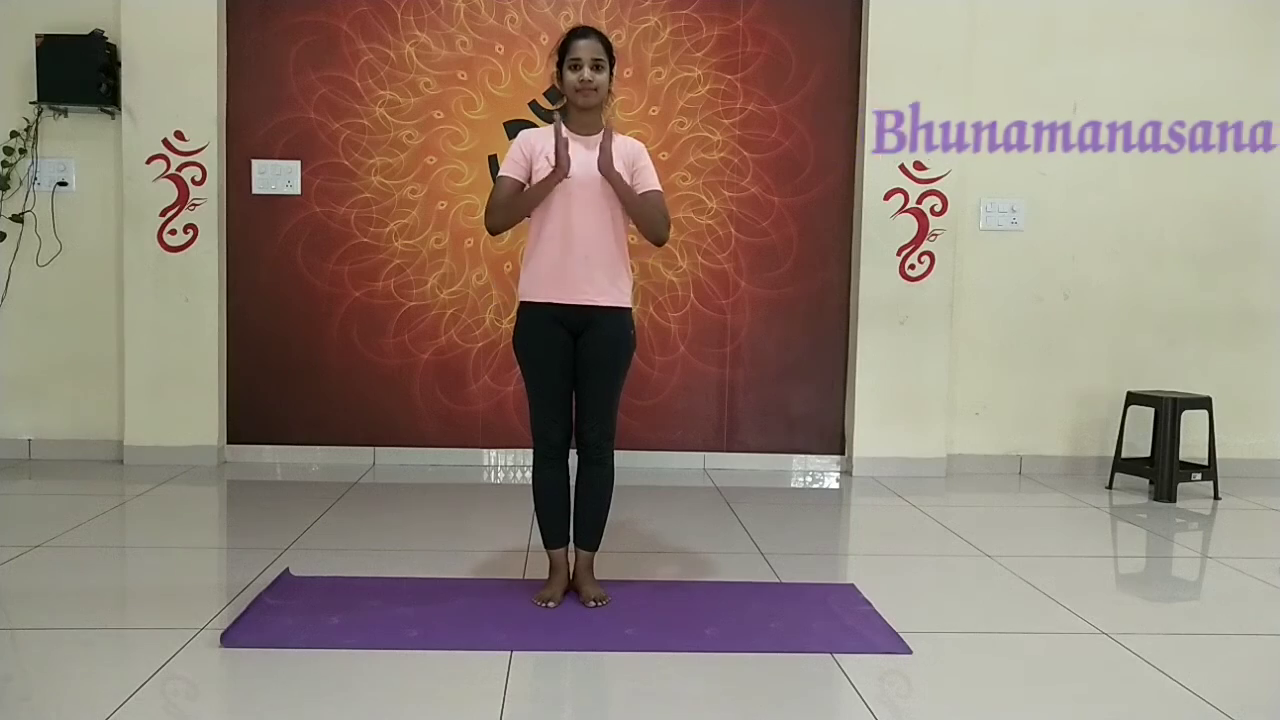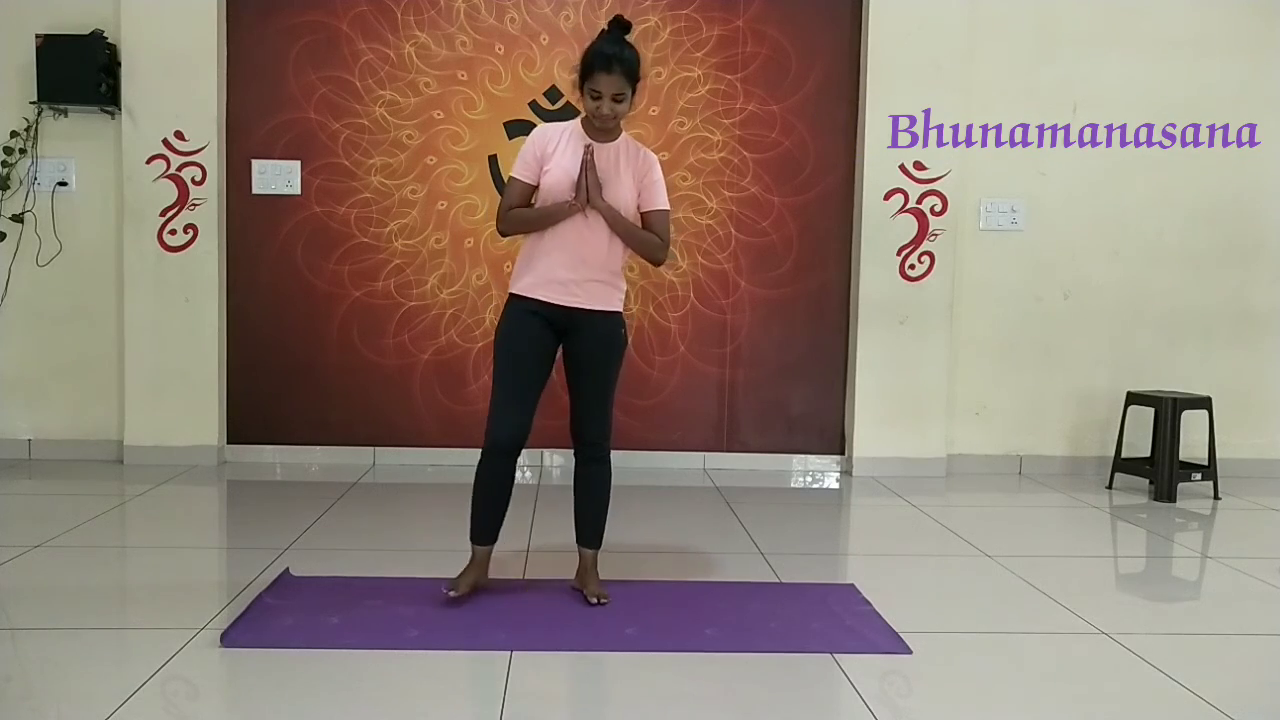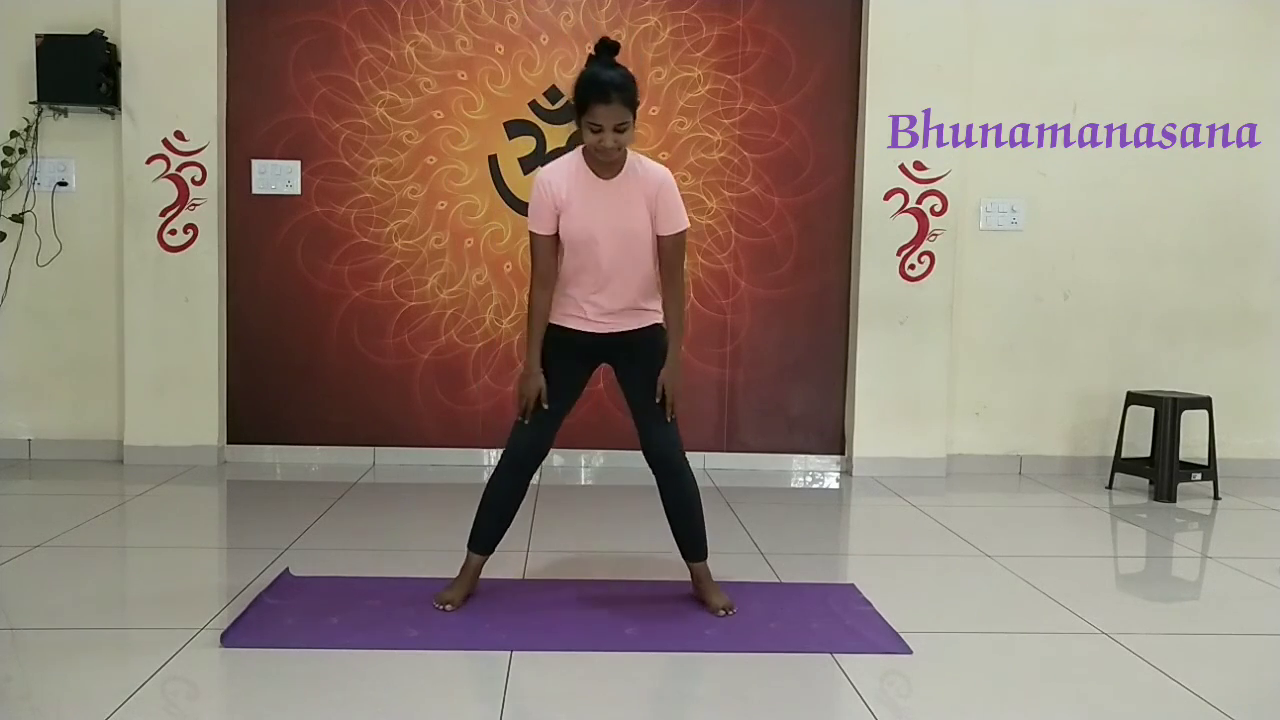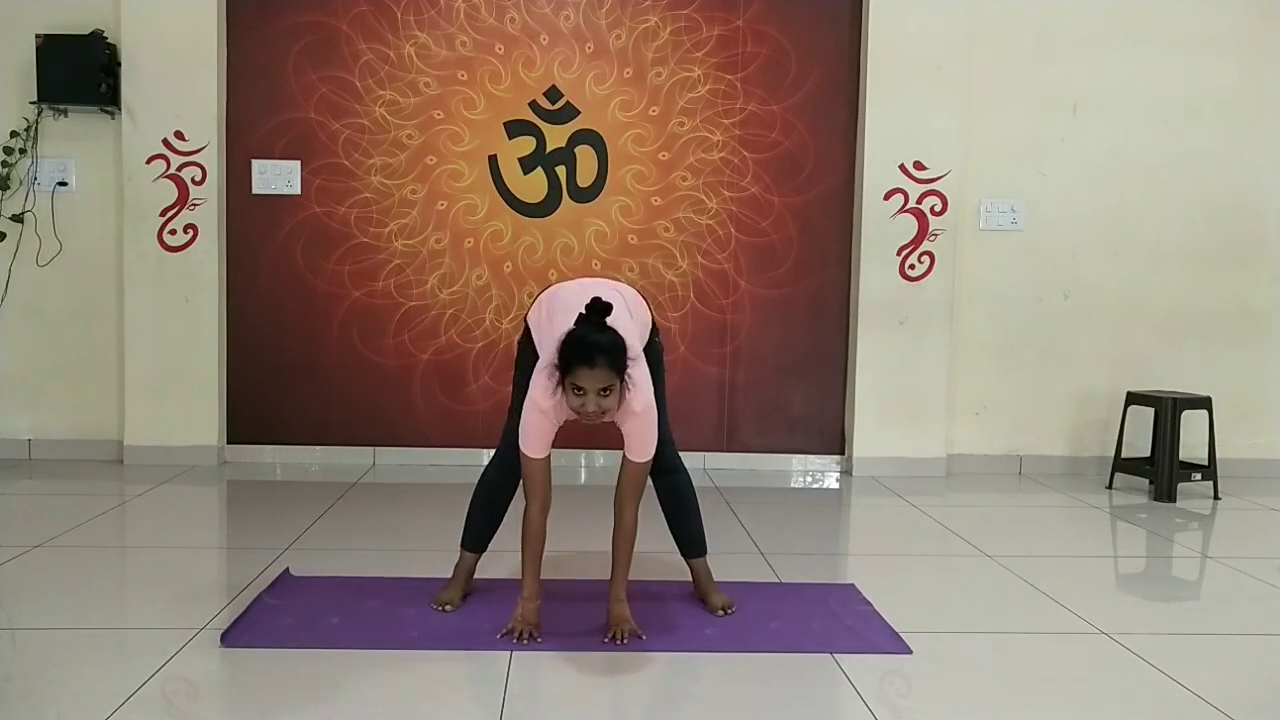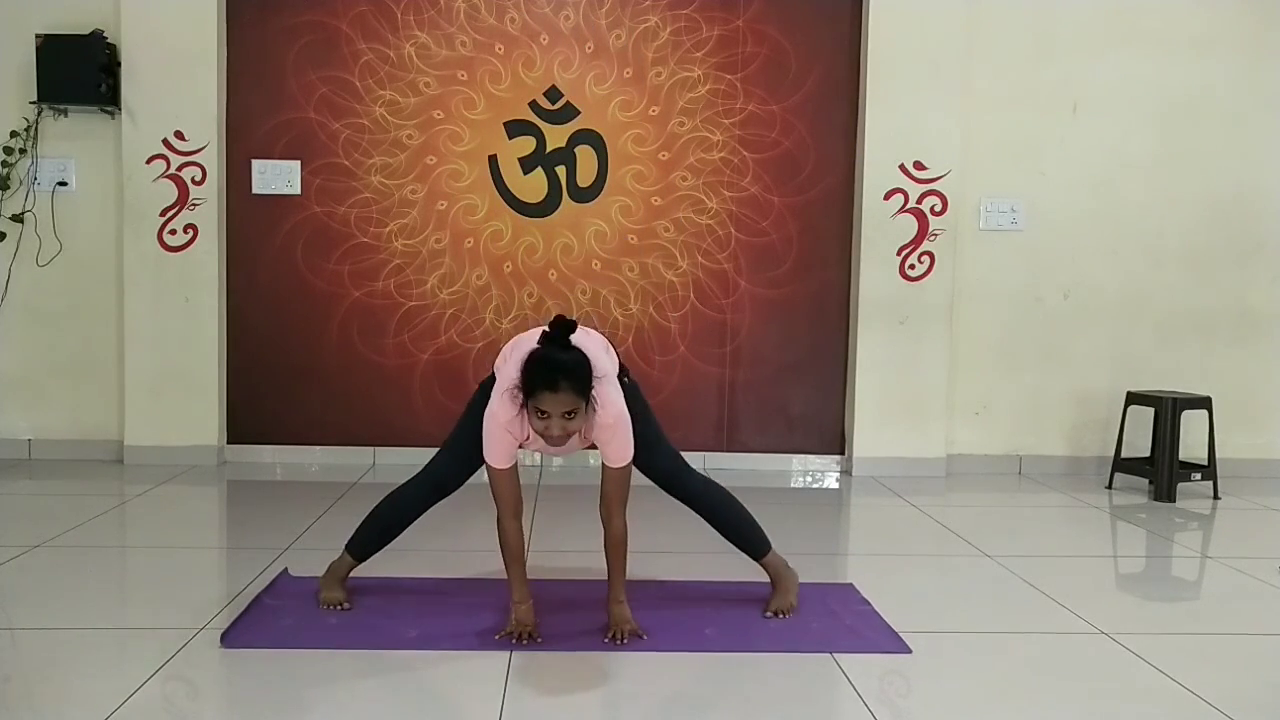
dt=1s
person 1, frame 1
left shoulder: (631, 152)
right shoulder: (531, 143)
left elbow: (660, 231)
right elbow: (494, 221)
left wrist: (611, 176)
right wrist: (554, 176)
left hip: (608, 313)
right hip: (543, 310)
left knee: (597, 441)
right knee: (550, 440)
left ankle: (585, 565)
right ankle: (557, 565)
person 1, frame 2
left shoulder: (643, 162)
right shoulder: (545, 140)
left elbow: (659, 250)
right elbow: (506, 220)
left wrist: (603, 206)
right wrist: (571, 204)
left hip: (599, 317)
right hip: (531, 307)
left knee: (592, 441)
right knee: (504, 435)
left ankle: (588, 566)
right ankle: (480, 559)
person 1, frame 3
left shoulder: (656, 181)
right shoulder: (553, 181)
left elbow: (673, 277)
right elbow: (542, 278)
left wrist: (673, 356)
right wrist: (532, 361)
left hip: (640, 333)
right hip: (568, 332)
left knee: (666, 452)
right knee: (523, 450)
left ankle: (702, 576)
right ankle: (469, 572)
person 1, frame 4
left shoulder: (638, 398)
right shoulder: (544, 394)
left elbow: (627, 507)
right elbow: (537, 505)
left wrist: (618, 600)
right wrist: (528, 599)
left knee: (663, 458)
right knee: (511, 456)
left ankle: (703, 577)
right ankle: (463, 571)
person 1, frame 5
left shoulder: (610, 407)
right shoulder: (503, 407)
left elbow: (614, 516)
right elbow: (509, 516)
left wrist: (618, 602)
right wrist: (520, 602)
left hip: (600, 359)
right hip: (512, 363)
left knee: (679, 477)
right knee: (436, 480)
left ankle: (779, 569)
right ankle: (339, 570)
